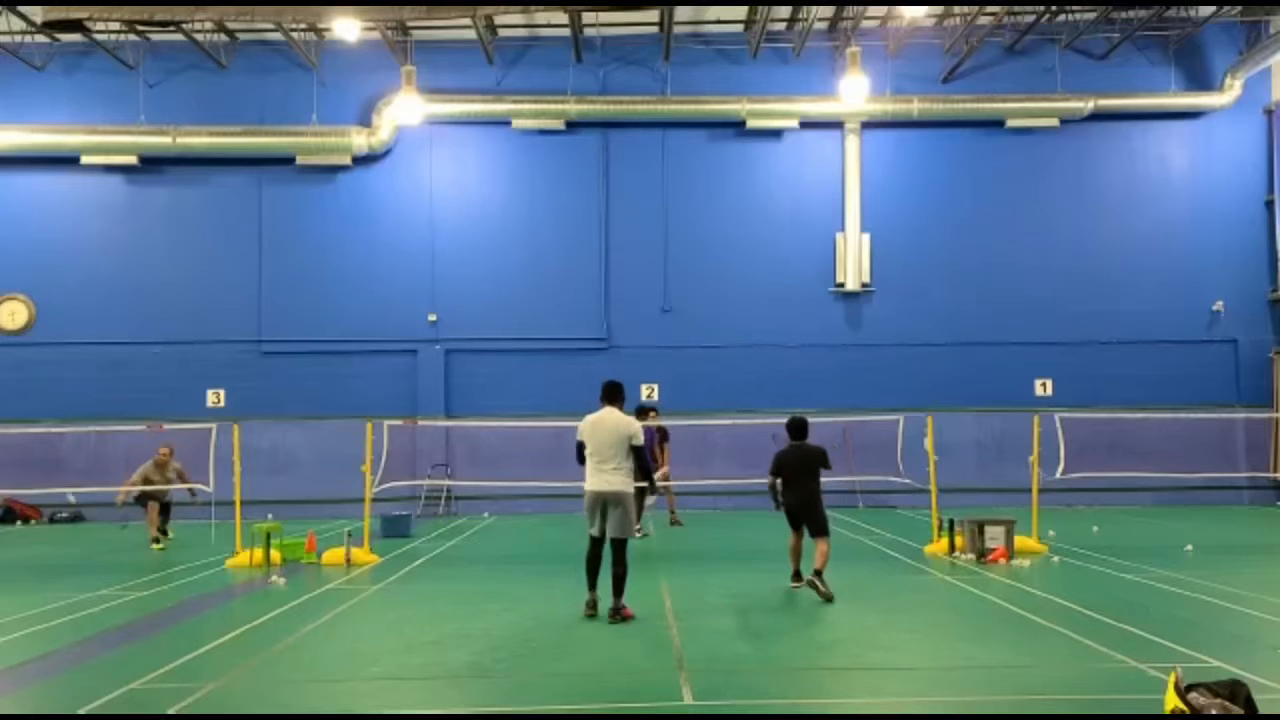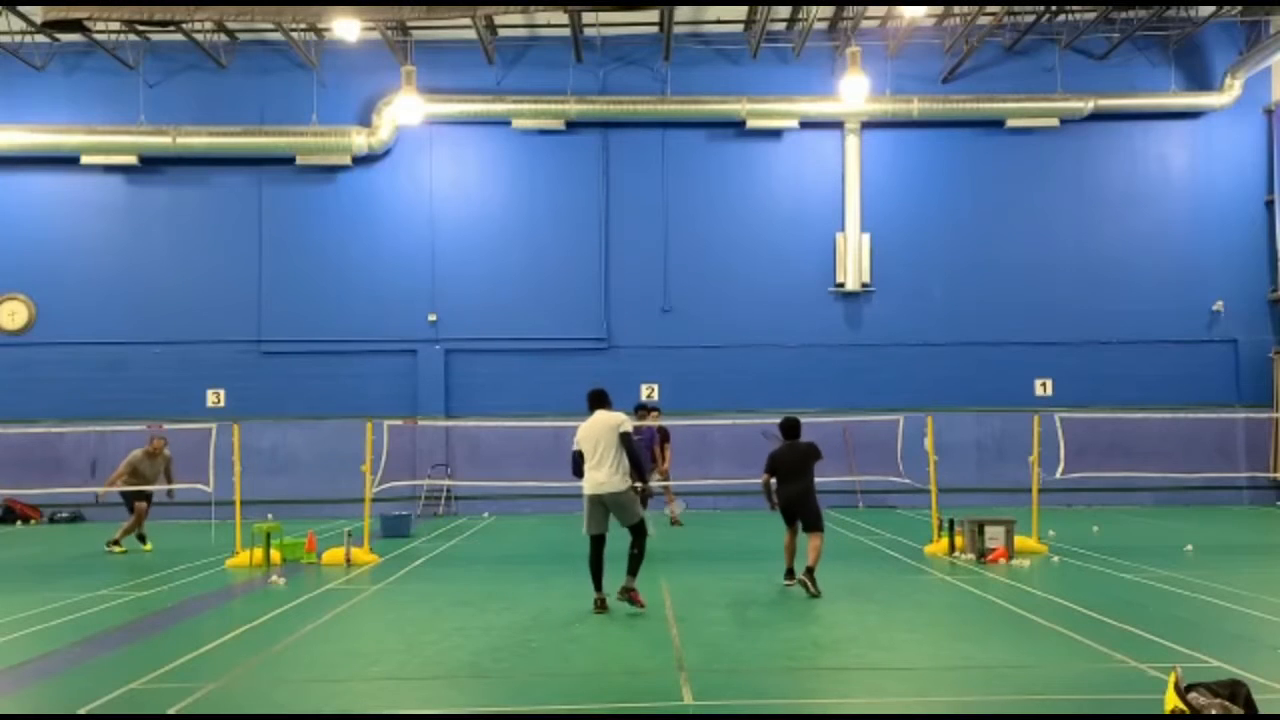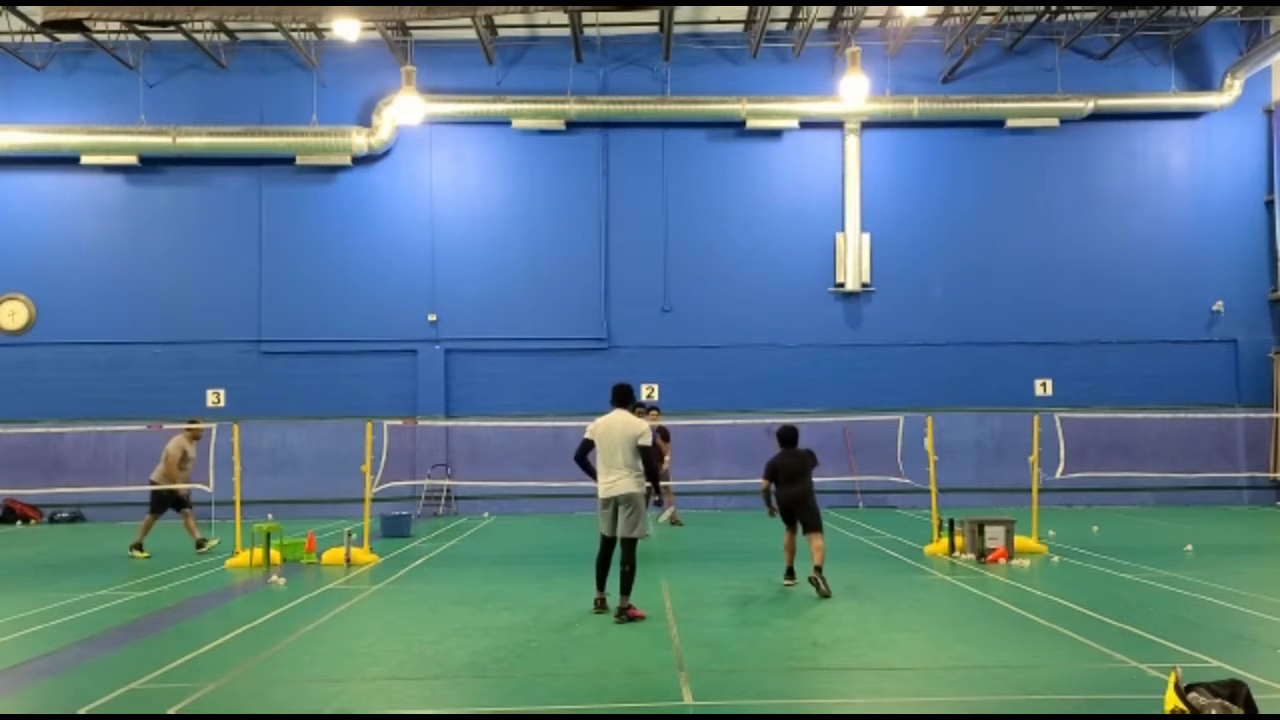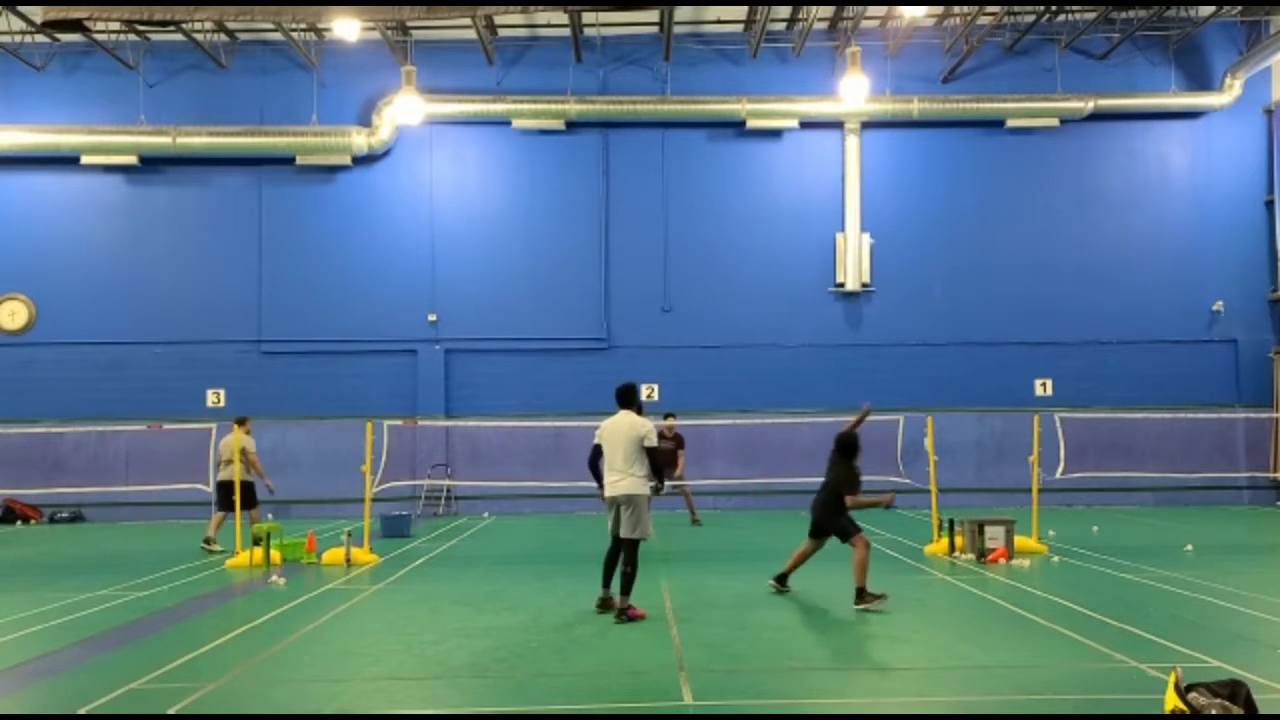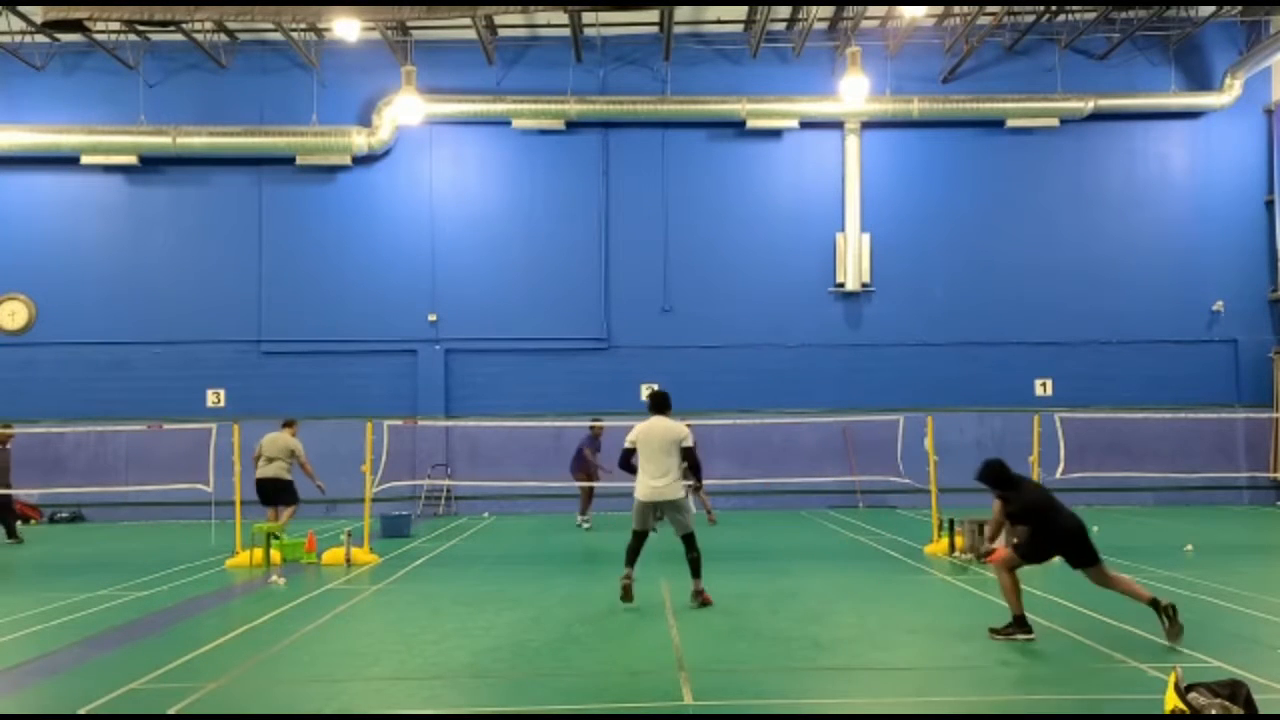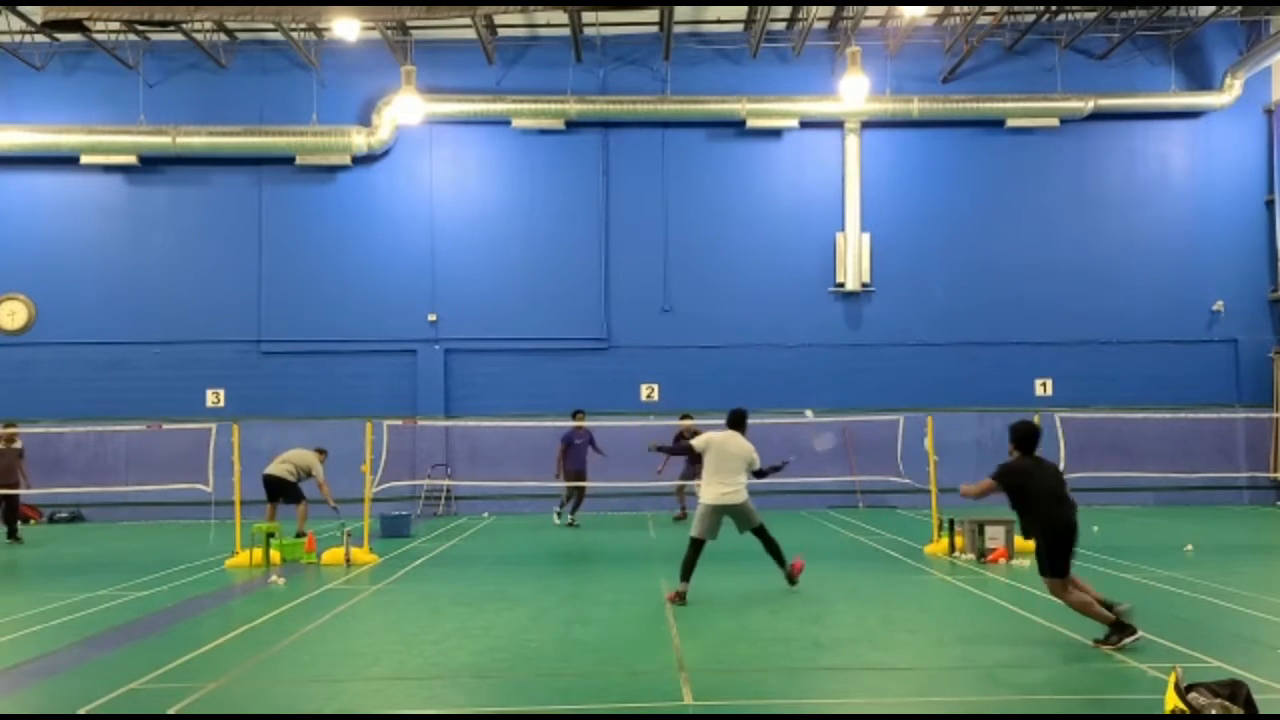
dt=0.7s
person 1, frame 1
left shoulder: (586, 422)
right shoulder: (631, 424)
right elbow: (642, 462)
right wrist: (651, 482)
left hip: (593, 489)
right hip: (621, 490)
left knee: (595, 542)
right knee: (618, 548)
left ankle: (592, 598)
right ankle: (617, 607)
person 1, frame 2
left shoulder: (582, 429)
right shoulder: (620, 418)
left elbow: (576, 469)
right elbow: (632, 452)
right wrist: (643, 480)
left hip: (591, 490)
right hip: (618, 487)
left knee: (596, 544)
right knee: (639, 532)
left ankle: (599, 598)
right ankle: (628, 587)
person 1, frame 3
left shoulder: (597, 425)
right shoulder: (640, 426)
left elbow: (579, 456)
right elbow: (649, 463)
right wrist: (656, 489)
left hip: (606, 491)
right hip: (631, 490)
left knee: (606, 544)
right knee: (628, 547)
left ankle: (600, 598)
right ankle: (624, 607)
person 1, frame 4
left shoulder: (604, 426)
right shoulder: (644, 426)
left elbow: (592, 461)
right elbow: (656, 462)
left wrist: (602, 485)
right wrist: (659, 482)
left hip: (612, 491)
right hip: (635, 491)
left knee: (616, 544)
right knee: (630, 547)
left ankle: (605, 597)
right ankle: (623, 607)
person 1, frame 5
left shoulder: (637, 430)
right shoulder: (680, 430)
left elbow: (623, 463)
right elbow: (693, 461)
right wrist: (698, 481)
left hip: (645, 493)
right hip: (672, 493)
left knee: (637, 537)
right knee: (689, 540)
left ankle: (627, 576)
right ankle: (698, 590)
person 1, frame 6
left shoulder: (711, 437)
right shoulder: (749, 448)
left elbow: (682, 450)
right elbow: (759, 474)
left wrist: (661, 448)
right wrist: (776, 468)
left hip: (710, 501)
right hip: (738, 500)
left knee: (695, 547)
right knee: (762, 534)
left ankle: (682, 591)
right ankle: (788, 572)
person 2, frame 1
left shoulder: (780, 456)
right shoulder: (818, 452)
left elbow: (771, 483)
right elbow: (827, 467)
left wrist: (776, 500)
left hip: (790, 503)
right hip: (812, 502)
left knee: (796, 534)
right knee: (822, 542)
left ankle: (796, 575)
right ankle: (817, 575)
person 2, frame 2
left shoulder: (775, 455)
right shoulder: (810, 448)
left elbow: (765, 481)
right elbow: (818, 458)
left wrist: (770, 500)
left hip: (785, 499)
right hip: (806, 497)
left knee: (792, 531)
right knee: (816, 536)
left ankle: (789, 573)
right ankle: (808, 573)
person 2, frame 3
left shoulder: (773, 462)
right shoulder: (807, 454)
left elbow: (765, 487)
left wrist: (769, 505)
left hip: (784, 501)
right hip: (805, 499)
left knee: (790, 530)
right knee: (816, 538)
left ankle: (789, 573)
right ankle: (817, 572)
person 2, frame 4
left shoulder: (837, 454)
right shoulder: (849, 473)
left elbow: (846, 432)
right elbow: (851, 503)
left wrist: (859, 418)
right wrist: (880, 500)
left hip: (820, 508)
right hip: (831, 514)
left knee: (812, 545)
right knee: (861, 544)
left ankle: (780, 579)
right ankle: (862, 595)
person 2, frame 5
left shoulder: (1016, 506)
right shoulder: (1017, 481)
left elbow: (1023, 539)
right elbow: (998, 517)
right wrist: (988, 541)
left hip: (1052, 537)
right hip: (1074, 528)
left knee: (1002, 564)
right knee: (1105, 578)
left ankle: (1019, 625)
right ankle: (1160, 607)
person 2, frame 6
left shoulder: (1010, 469)
right shoulder: (1049, 467)
left elbow: (977, 491)
right elbow: (1070, 502)
left wrist: (965, 490)
left hip: (1050, 533)
right hip: (1064, 526)
left knee: (1058, 588)
right knee: (1060, 577)
left ankle: (1121, 628)
right ankle: (1111, 607)
